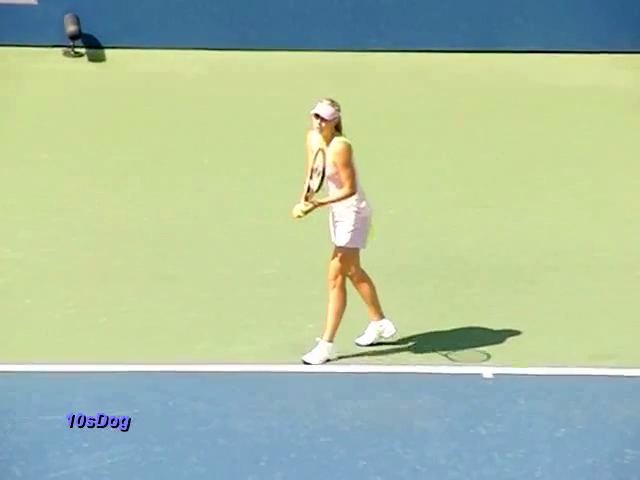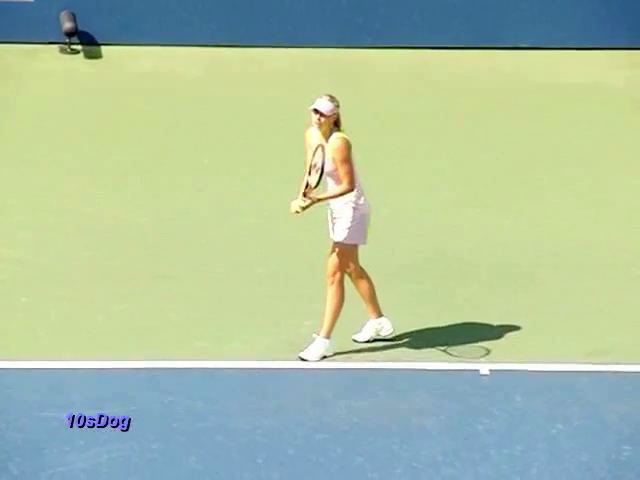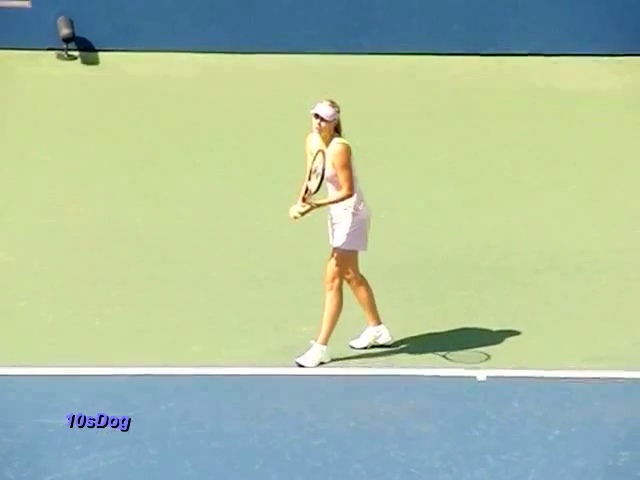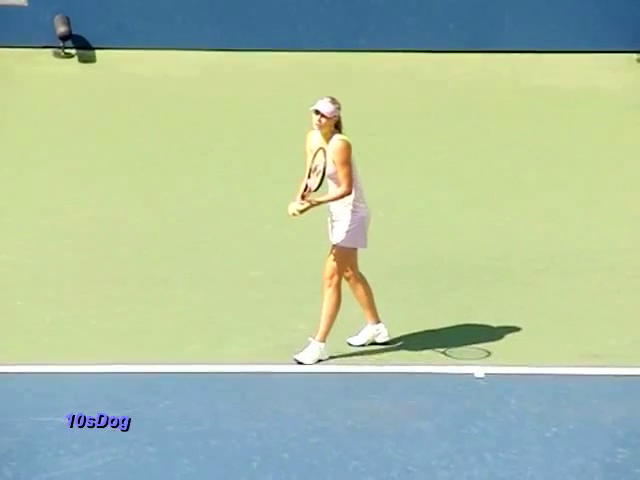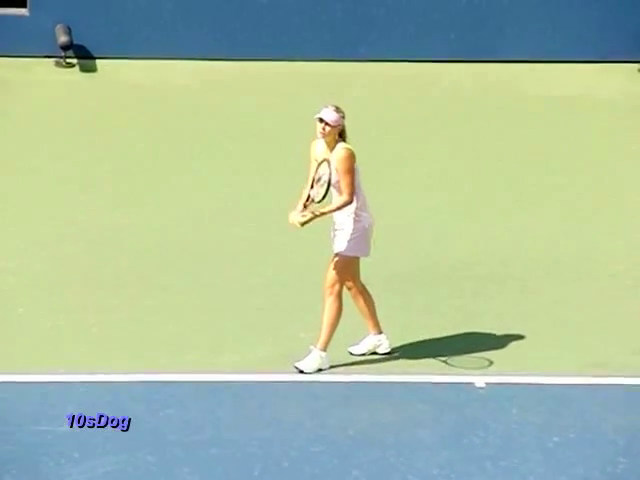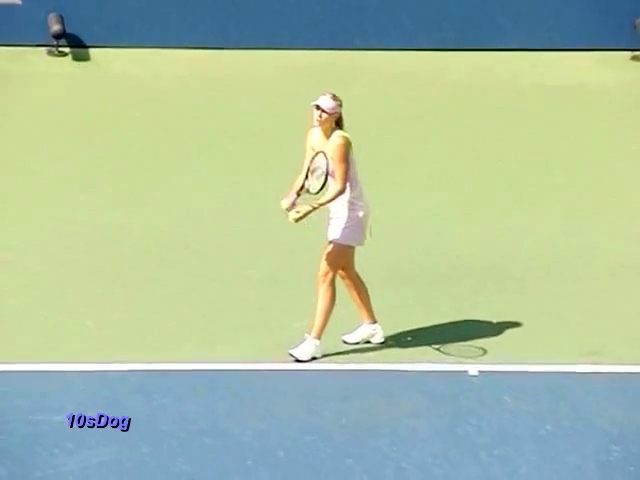
dt=0.4s
person 1, frame 1
left shoulder: (340, 147)
right shoulder: (312, 138)
left elbow: (350, 189)
left wrist: (318, 203)
right wrist: (303, 200)
left hip: (353, 213)
right hip: (338, 212)
left knee: (335, 277)
right knee: (353, 271)
left ankle: (327, 344)
right ankle: (379, 323)
person 1, frame 2
left shoulder: (338, 142)
right shoulder: (310, 134)
left elbow: (348, 185)
left wrist: (316, 199)
right wrist: (301, 196)
left hip: (352, 209)
right hip: (336, 209)
left knee: (333, 273)
right knee: (352, 268)
left ankle: (324, 341)
right ankle: (378, 321)
person 1, frame 3
left shoulder: (339, 148)
right shoulder: (311, 140)
left elbow: (347, 191)
right elbow: (310, 178)
left wrist: (315, 205)
right wrist: (300, 201)
left hip: (351, 216)
right hip: (337, 215)
left knee: (332, 279)
right knee: (351, 275)
left ankle: (321, 347)
right ankle: (377, 329)
person 1, frame 4
left shoulder: (340, 145)
right shoulder: (312, 138)
left elbow: (346, 188)
right elbow: (310, 175)
left wrist: (314, 203)
right wrist: (299, 199)
left hip: (351, 213)
right hip: (337, 213)
left knee: (331, 277)
right knee: (350, 273)
left ankle: (319, 344)
right ankle: (375, 327)
person 1, frame 5
left shoulder: (343, 153)
right shoulder: (316, 147)
left elbow: (347, 197)
right elbow: (312, 184)
left wrist: (316, 214)
right wrist: (299, 208)
left hip: (355, 222)
right hip: (341, 222)
left knee: (332, 285)
right knee: (352, 282)
left ankle: (320, 353)
right ankle: (377, 337)
person 1, frame 6
left shoulder: (339, 141)
right shoulder: (312, 135)
left elbow: (340, 186)
right elbow: (306, 172)
left wrist: (311, 208)
right wrist: (292, 196)
left hip: (350, 212)
right hip: (337, 211)
left knee: (326, 274)
right knee: (346, 272)
left ankle: (314, 342)
right ankle: (371, 326)
